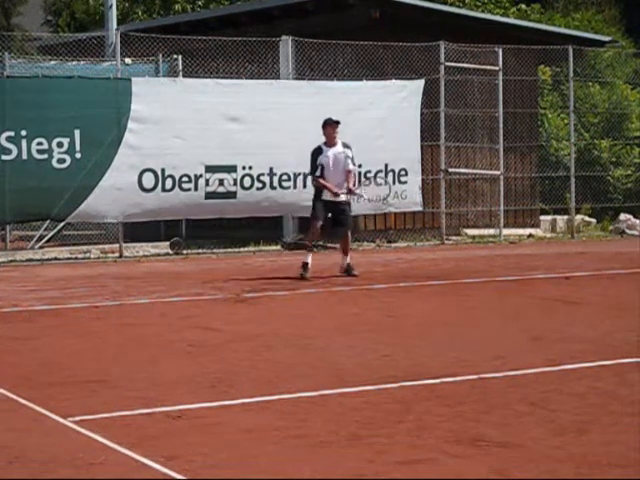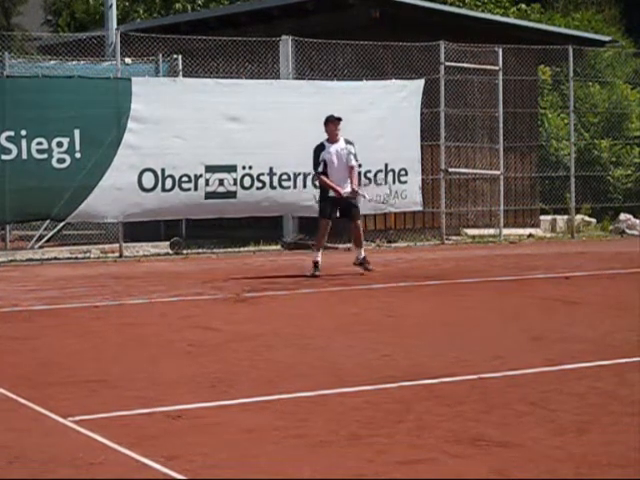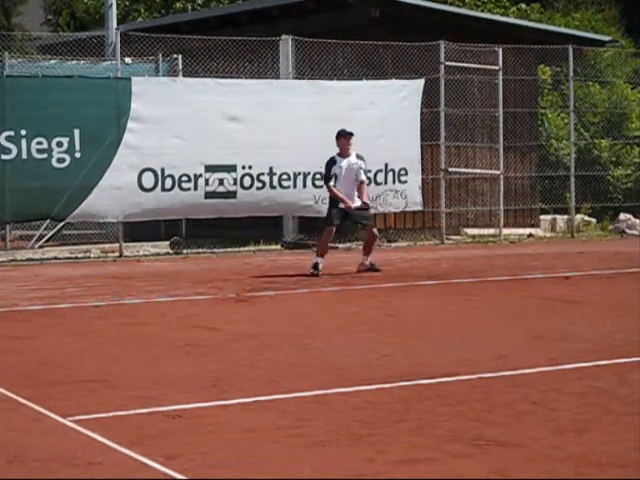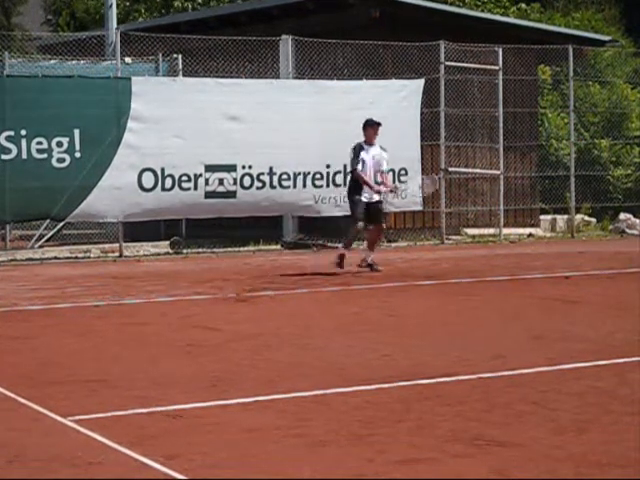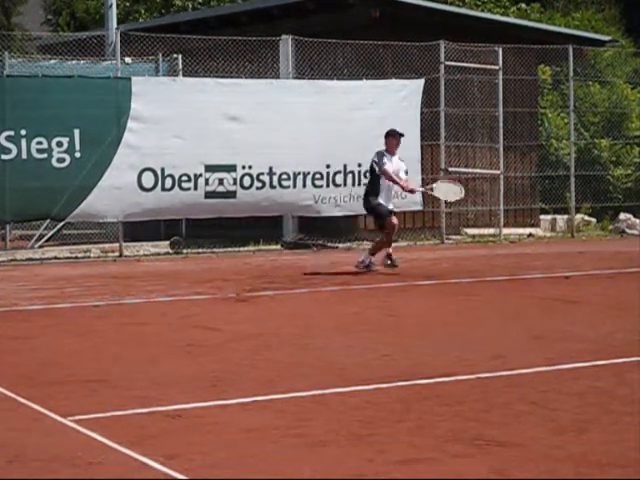
dt=0.2s
person 1, frame 1
left shoulder: (346, 149)
right shoulder: (317, 152)
left elbow: (350, 171)
right elbow: (316, 179)
left wrist: (350, 186)
right wrist: (331, 189)
left hip: (342, 197)
right hip: (322, 197)
left knee: (346, 231)
right knee: (315, 226)
left ankle: (346, 265)
right ankle: (306, 263)
person 1, frame 2
left shoulder: (348, 145)
right shoulder: (320, 149)
left elbow: (353, 167)
right elbow: (319, 175)
left wrist: (354, 185)
right wrist: (335, 188)
left hip: (348, 192)
right hip: (329, 193)
left knee: (357, 223)
right knee: (325, 224)
left ankle: (360, 257)
right ankle: (317, 262)
person 1, frame 3
left shoulder: (359, 159)
right shoulder: (331, 163)
left elbow: (362, 182)
right elbow: (330, 187)
left wrist: (364, 199)
right wrist: (344, 200)
left hip: (358, 205)
right hip: (338, 204)
left knee: (373, 232)
right knee: (329, 231)
left ankle: (366, 263)
right ankle: (317, 264)
person 1, frame 4
left shoulder: (382, 152)
right shoulder: (357, 149)
left elbow: (382, 172)
right elbow: (357, 173)
left wrist: (388, 184)
right wrist: (373, 187)
left hip: (374, 197)
right hip: (357, 195)
left knee: (379, 227)
right knee: (358, 226)
left ankle: (367, 259)
right ankle: (343, 253)
person 1, frame 5
left shoulder: (400, 162)
right shoulder: (379, 156)
left elbow: (402, 180)
right elbow: (386, 173)
left wrist: (409, 188)
right wrist: (400, 184)
left hip: (386, 203)
right hip: (373, 200)
left knee: (388, 237)
right knee: (392, 222)
left ankle: (365, 261)
right ankle: (388, 255)
